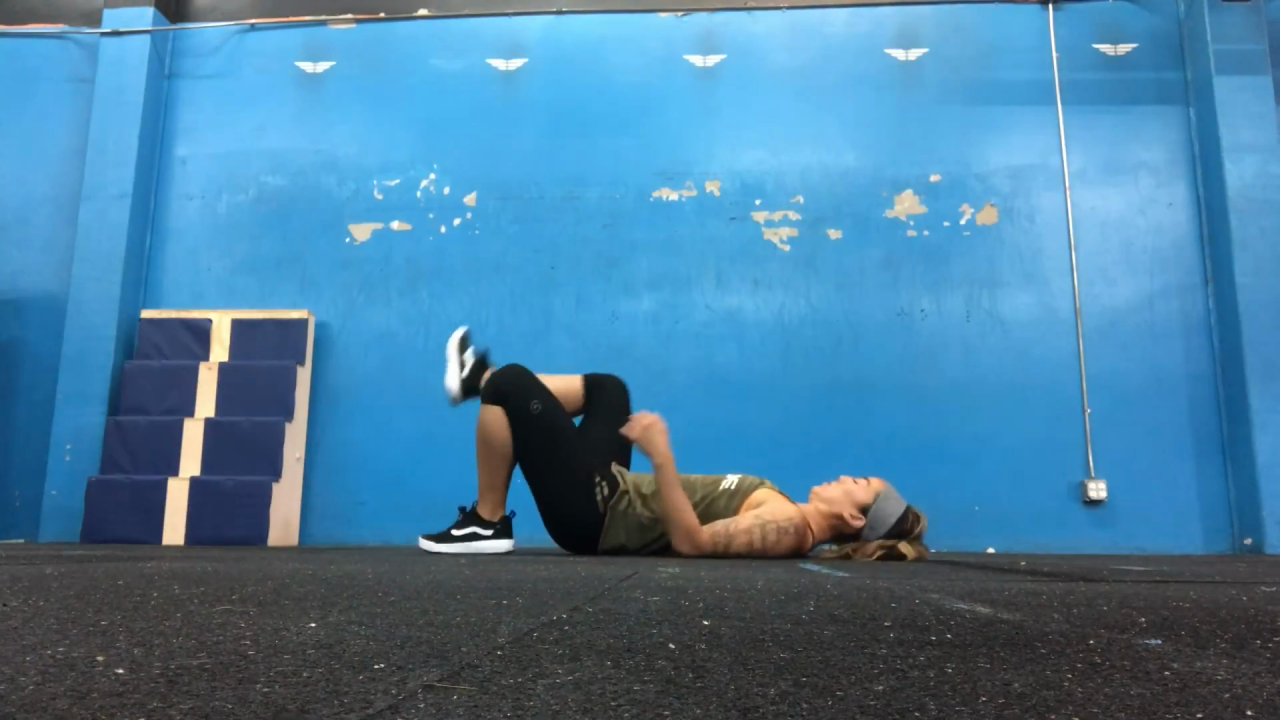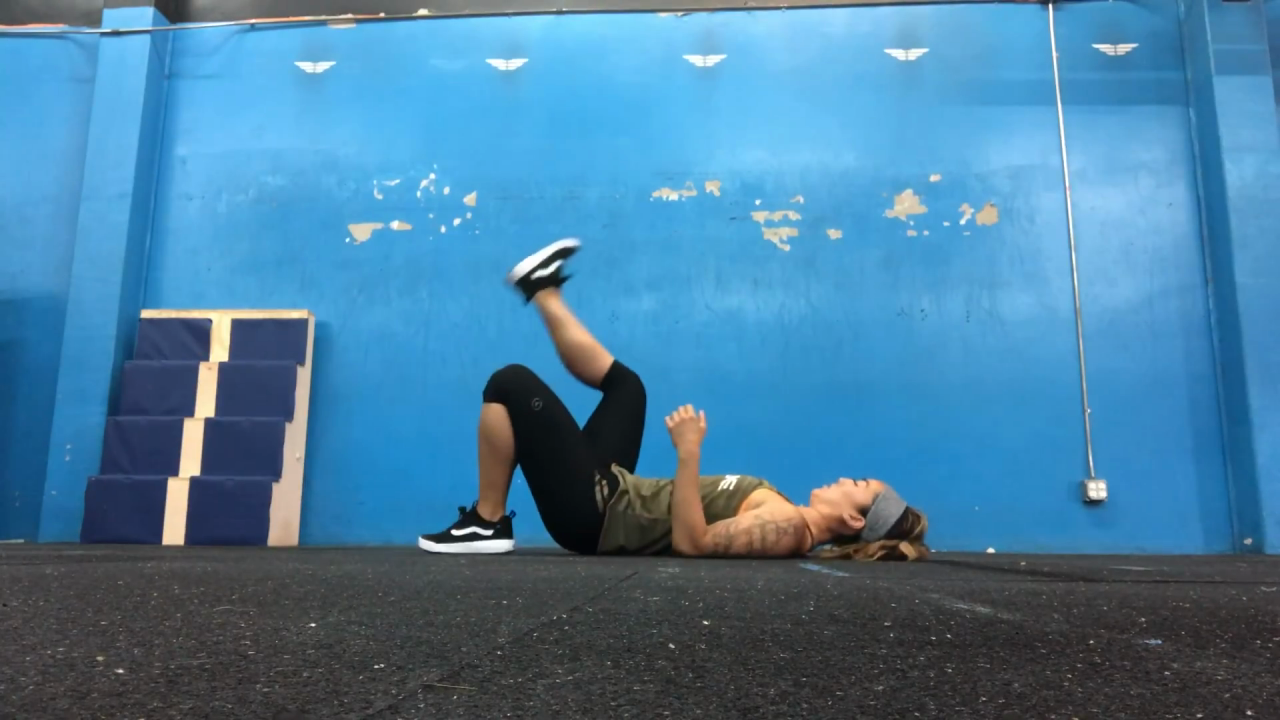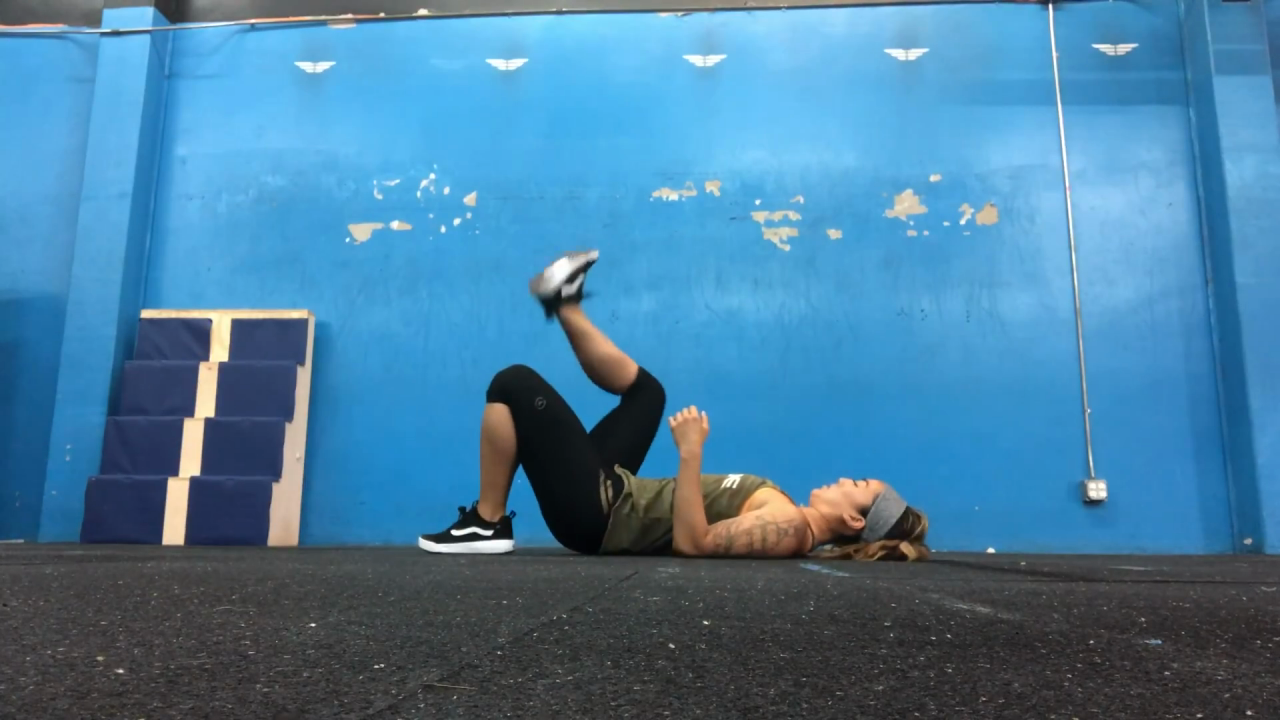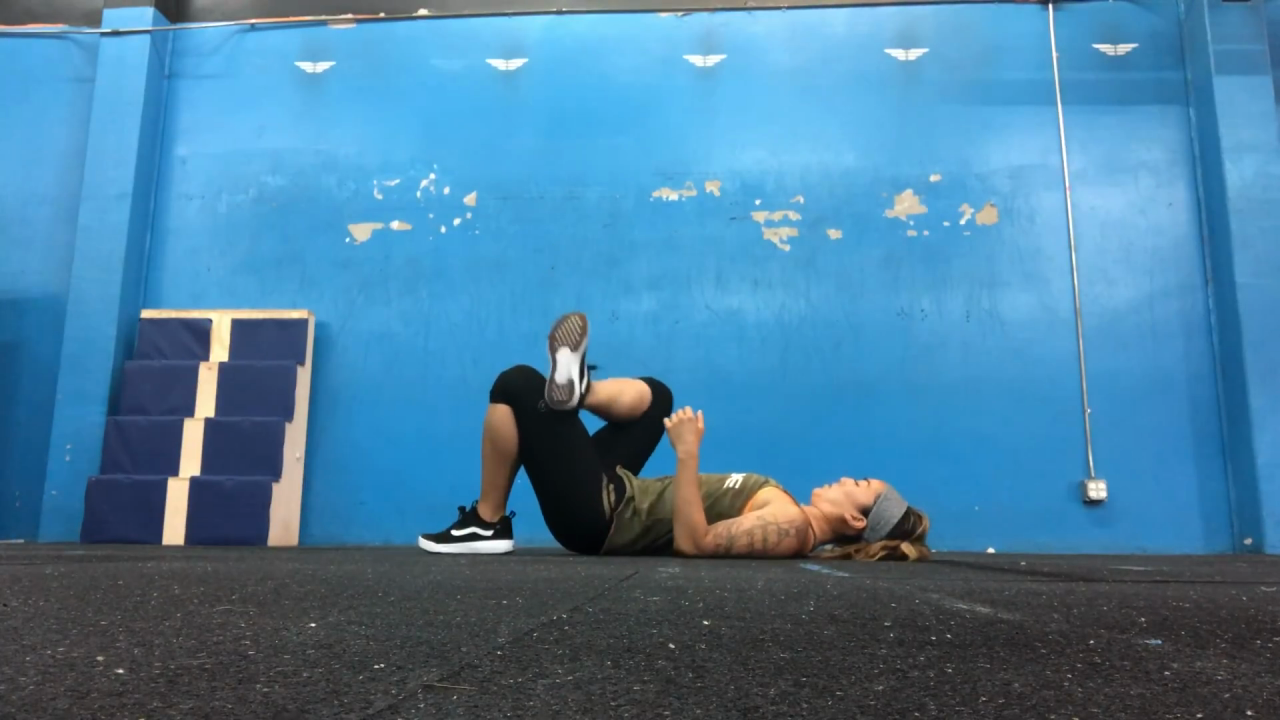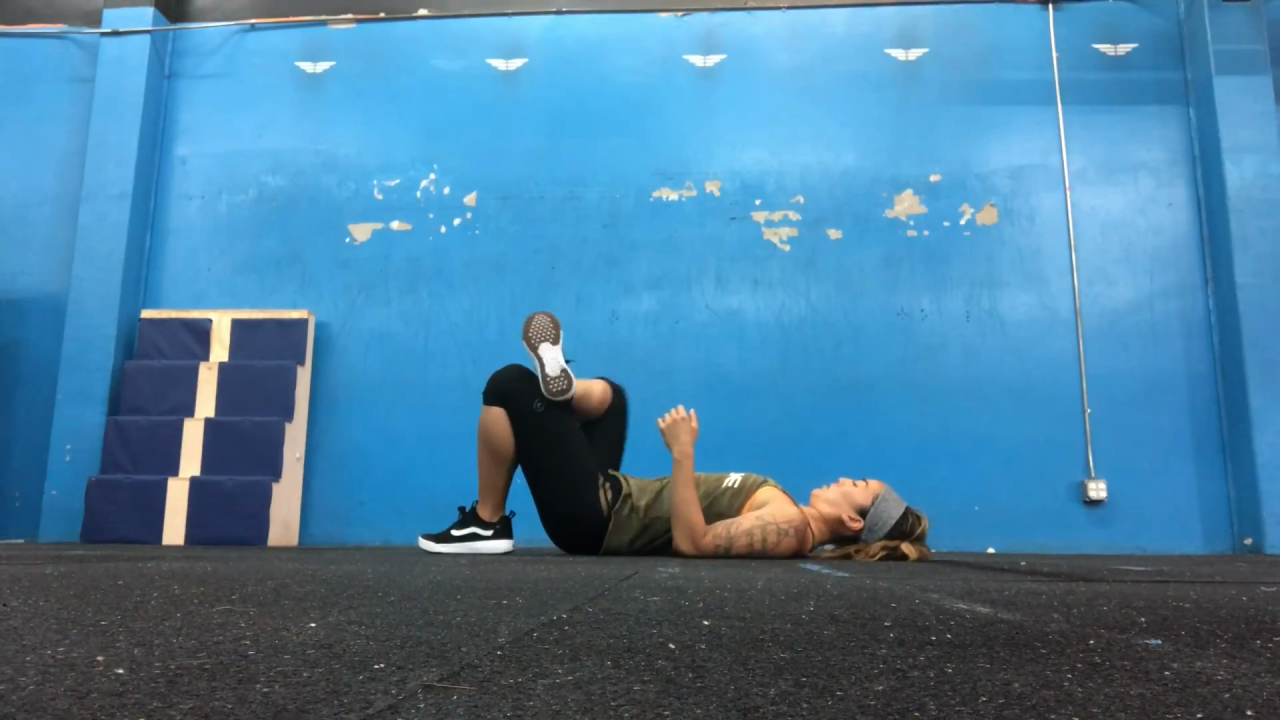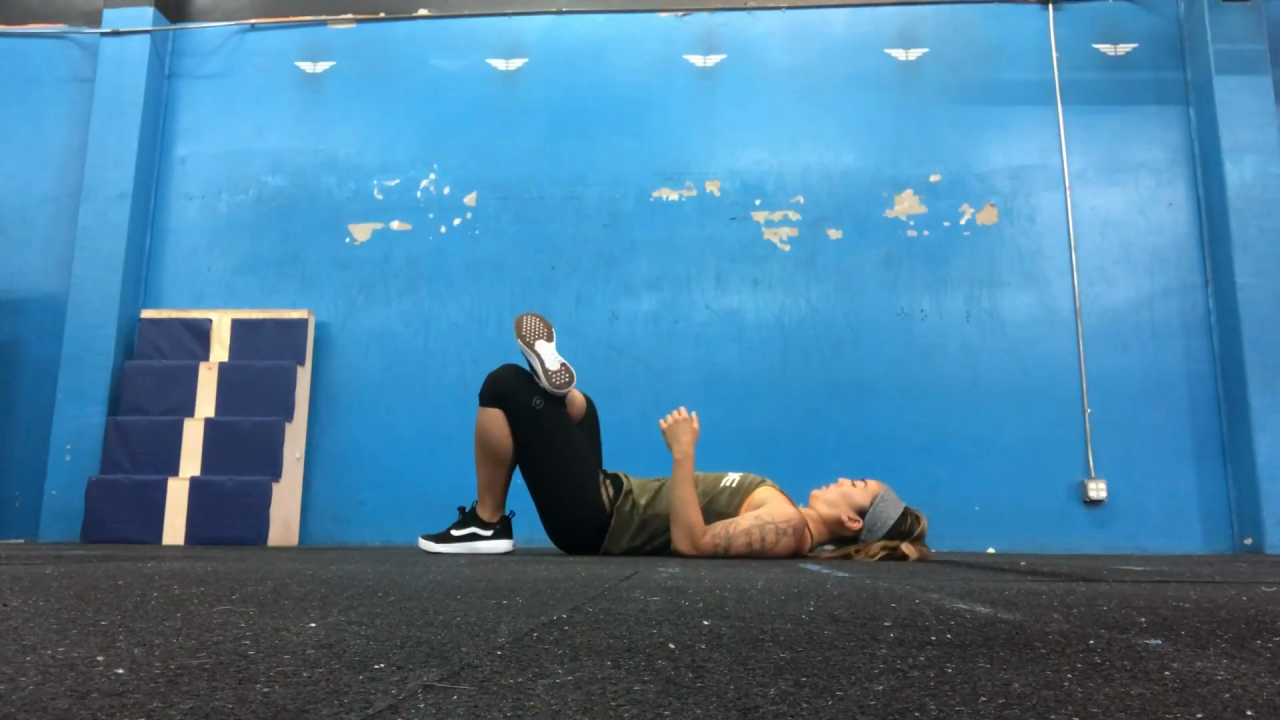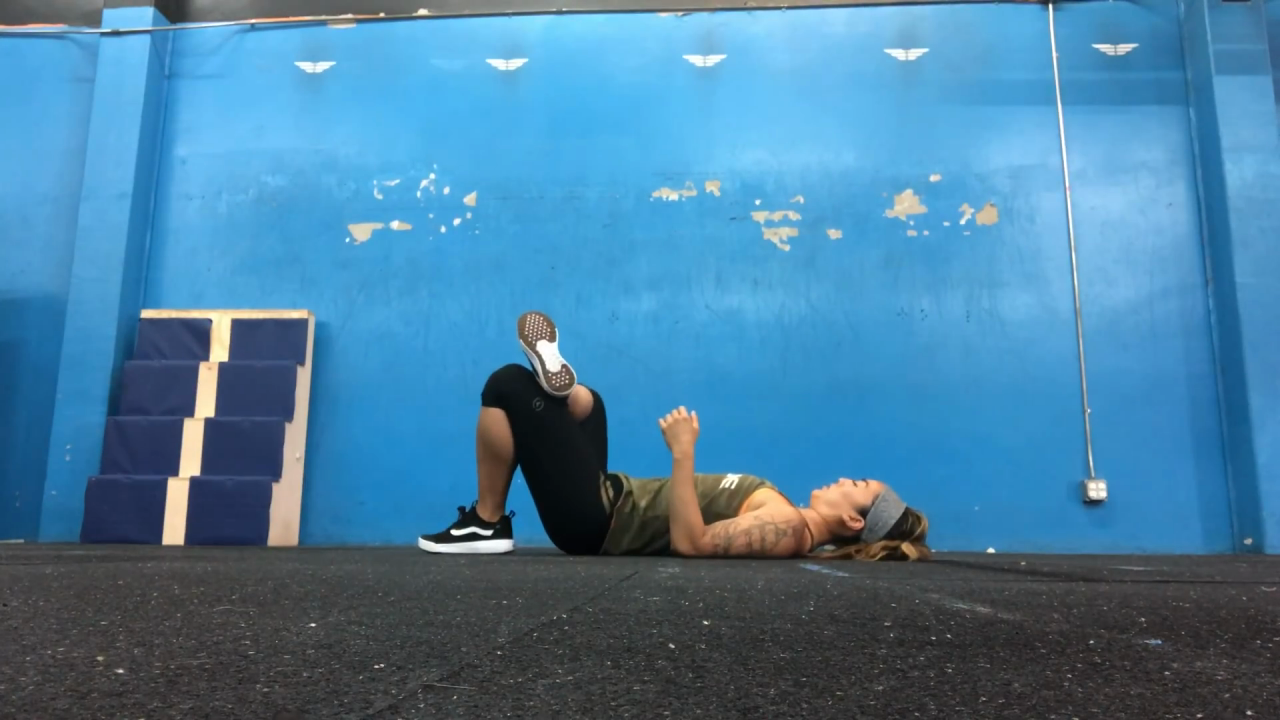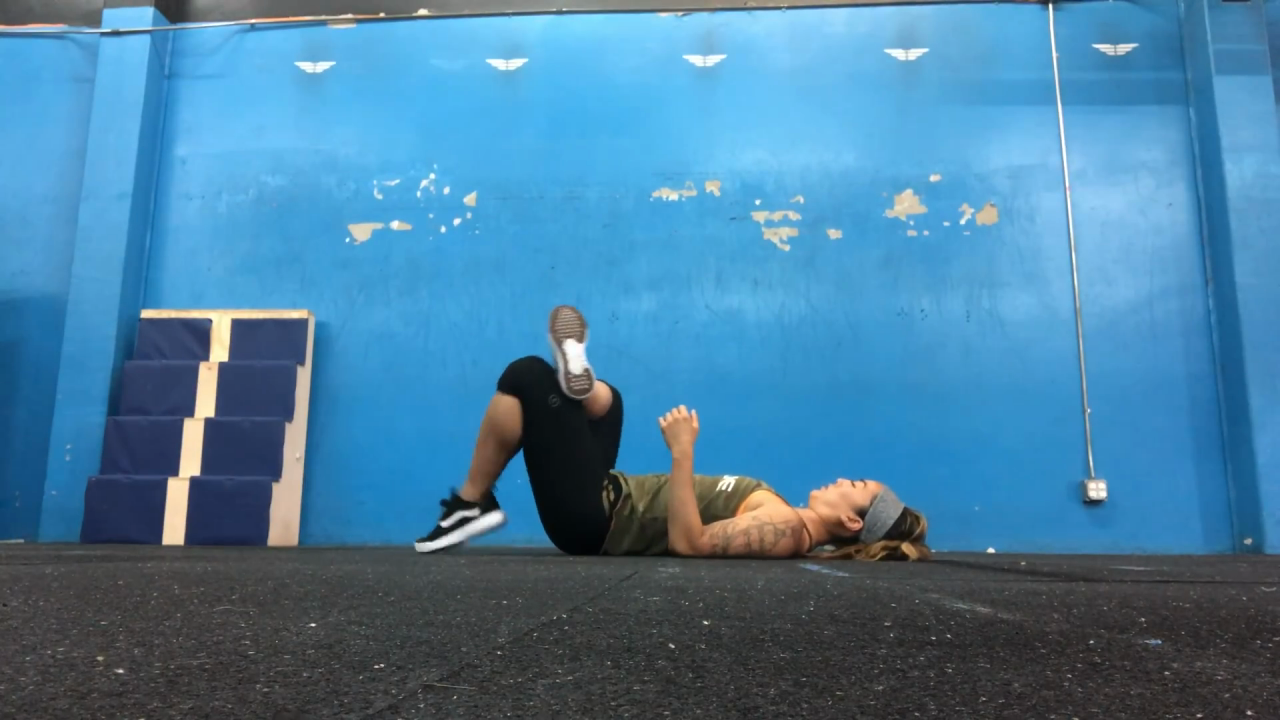
dt=0.3s
person 1, frame 1
left shoulder: (787, 530)
right shoulder: (792, 515)
left elbow: (690, 540)
left wrist: (661, 455)
left hip: (593, 514)
right hip: (612, 494)
left knee: (514, 382)
right knee: (607, 389)
left ankle: (486, 525)
right ankle: (479, 380)
person 1, frame 2
left shoulder: (787, 530)
right shoulder: (791, 519)
left elbow: (690, 541)
left wrist: (688, 453)
left hip: (591, 514)
right hip: (609, 498)
left knee: (510, 383)
right knee: (624, 383)
left ankle: (486, 524)
right ankle: (544, 286)
person 1, frame 3
left shoulder: (789, 530)
right shoulder: (792, 519)
left elbow: (690, 540)
left wrist: (690, 454)
left hip: (595, 514)
right hip: (613, 495)
left knee: (514, 384)
right knee: (643, 389)
left ankle: (486, 524)
right ankle: (566, 305)
person 1, frame 4
left shoulder: (791, 529)
right shoulder: (792, 517)
left elbow: (692, 541)
left wrist: (687, 453)
left hip: (595, 517)
right hip: (612, 497)
left knee: (516, 384)
right knee: (654, 395)
left ankle: (485, 525)
right ankle: (574, 388)
person 1, frame 5
left shoulder: (789, 529)
right shoulder: (790, 518)
left elbow: (691, 541)
left wrist: (682, 453)
left hip: (592, 519)
right hip: (610, 498)
left knee: (510, 384)
right knee: (607, 393)
left ankle: (486, 525)
right ankle: (561, 386)
person 1, frame 6
left shoulder: (787, 530)
right shoulder: (789, 520)
left elbow: (689, 541)
left wrist: (683, 453)
left hip: (592, 520)
right hip: (606, 505)
left knee: (506, 384)
left ankle: (486, 524)
right ankle: (556, 382)
person 1, frame 7
left shoulder: (787, 530)
right shoulder: (790, 521)
left elbow: (689, 541)
left wrist: (683, 452)
left hip: (592, 520)
right hip: (608, 503)
left knee: (508, 385)
left ankle: (487, 523)
right ankle: (559, 384)
person 1, frame 8
left shoulder: (785, 533)
right shoulder: (789, 523)
left elbow: (687, 541)
left wrist: (682, 452)
left hip: (590, 519)
right hip: (607, 504)
left knee: (527, 375)
left ankle: (473, 502)
right ankle: (579, 384)
